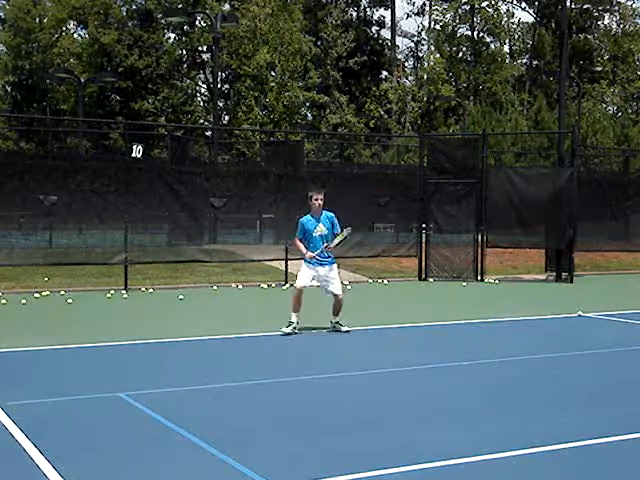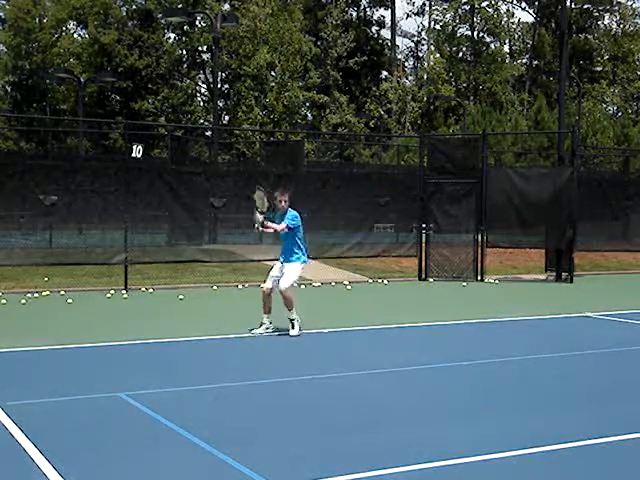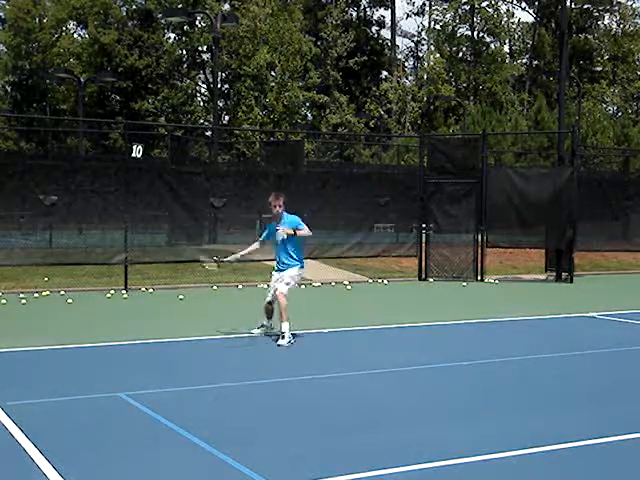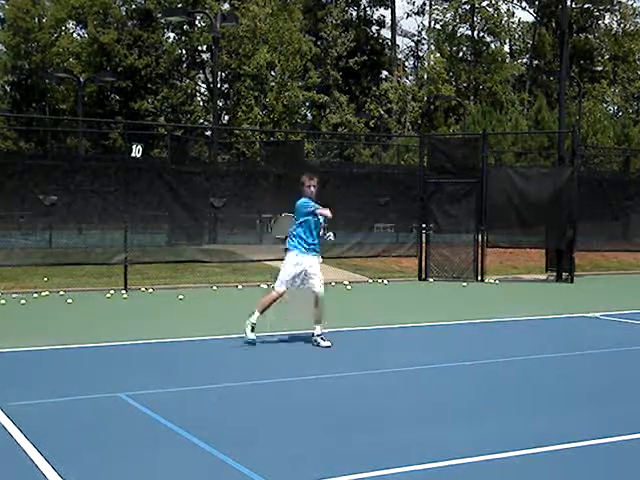
dt=0.4s
person 1, frame 1
left shoulder: (330, 217)
right shoulder: (304, 221)
left elbow: (338, 236)
right elbow: (297, 240)
right wrist: (305, 253)
left hip: (328, 264)
right hip: (310, 263)
left knee: (339, 297)
right knee: (299, 287)
left ankle: (335, 322)
right ankle: (293, 322)
person 1, frame 2
left shoulder: (293, 215)
right shoulder: (279, 215)
left elbow: (280, 228)
left wrist: (263, 222)
right wrist: (264, 226)
left hip: (296, 260)
right hip: (283, 261)
left knee: (284, 287)
right knee: (266, 290)
left ankle: (294, 319)
right ankle: (267, 323)
person 1, frame 3
left shoulder: (293, 219)
right shoulder: (271, 226)
left elbow: (308, 233)
right elbow: (259, 243)
left wrist: (292, 232)
right wrist: (240, 254)
left hip: (294, 267)
right hip: (279, 269)
left knee: (279, 293)
right knee: (268, 302)
left ankle: (286, 333)
right ankle: (267, 324)
person 1, frame 4
left shoulder: (318, 210)
right shoulder: (303, 203)
right elbow: (328, 214)
left wrist: (327, 234)
right wrist: (325, 212)
left hip: (313, 256)
right hip: (296, 255)
left knee: (319, 294)
right knee: (279, 292)
left ankle: (317, 333)
right ankle: (252, 322)
